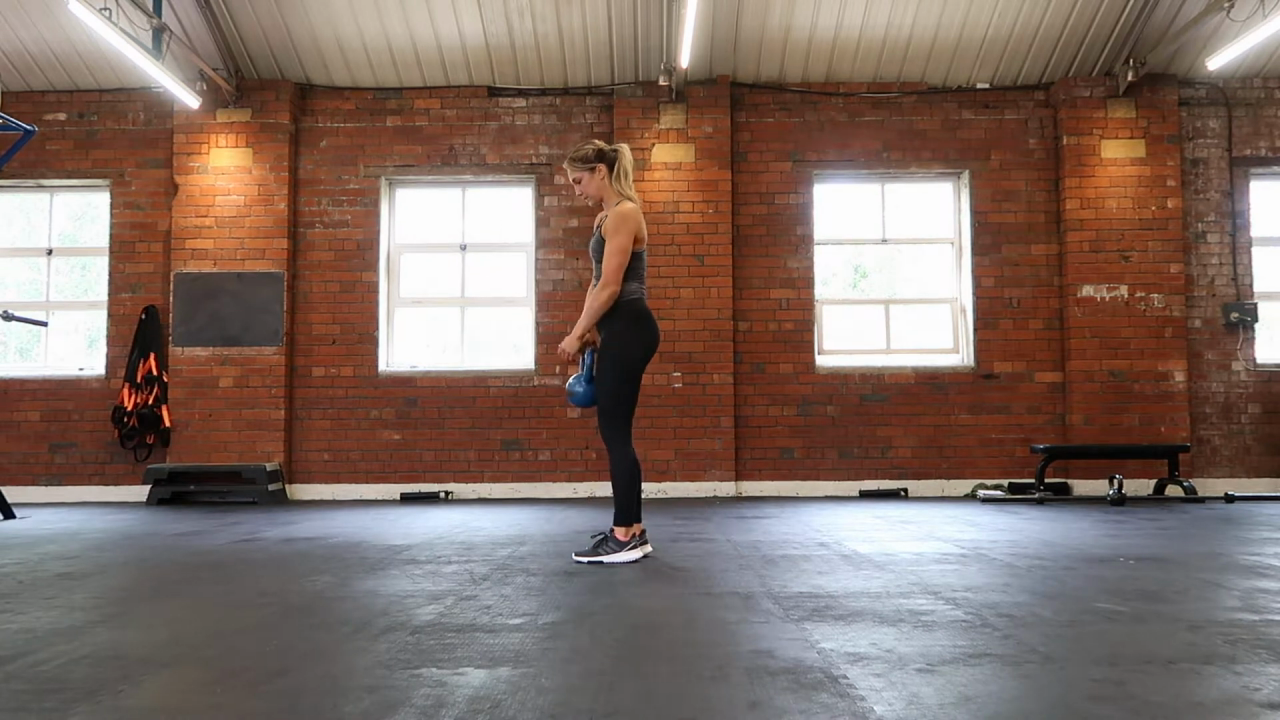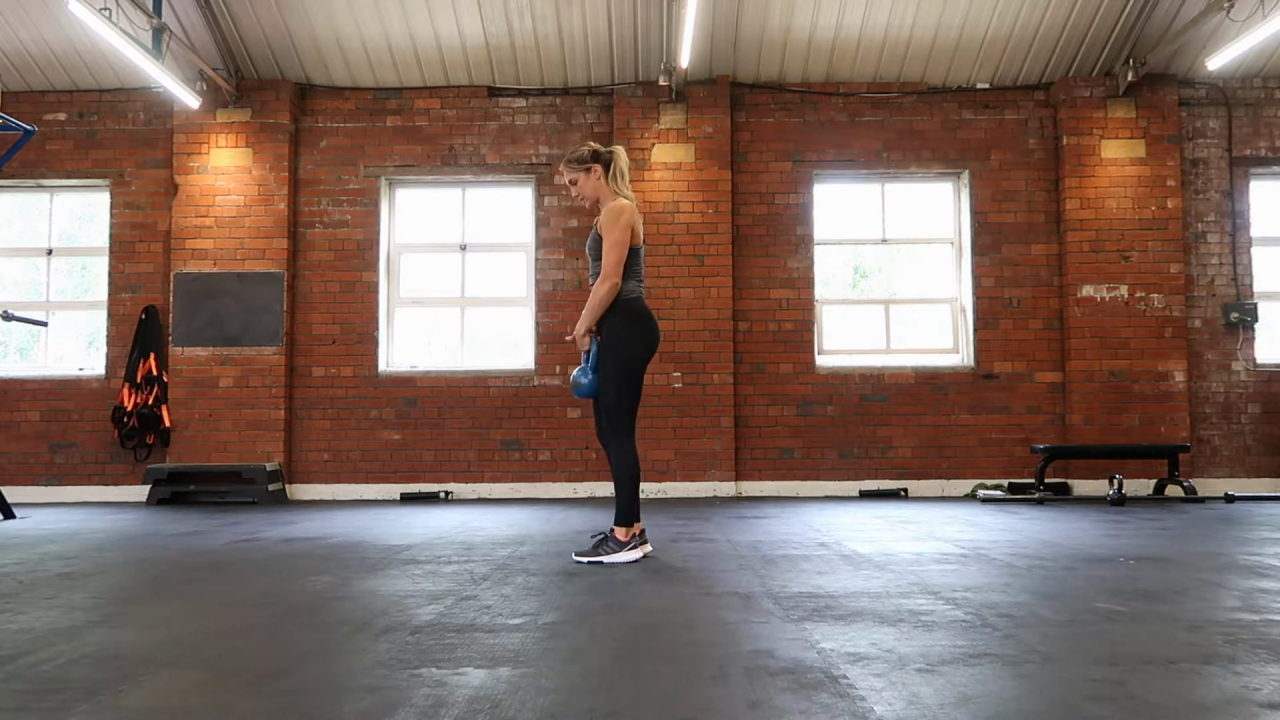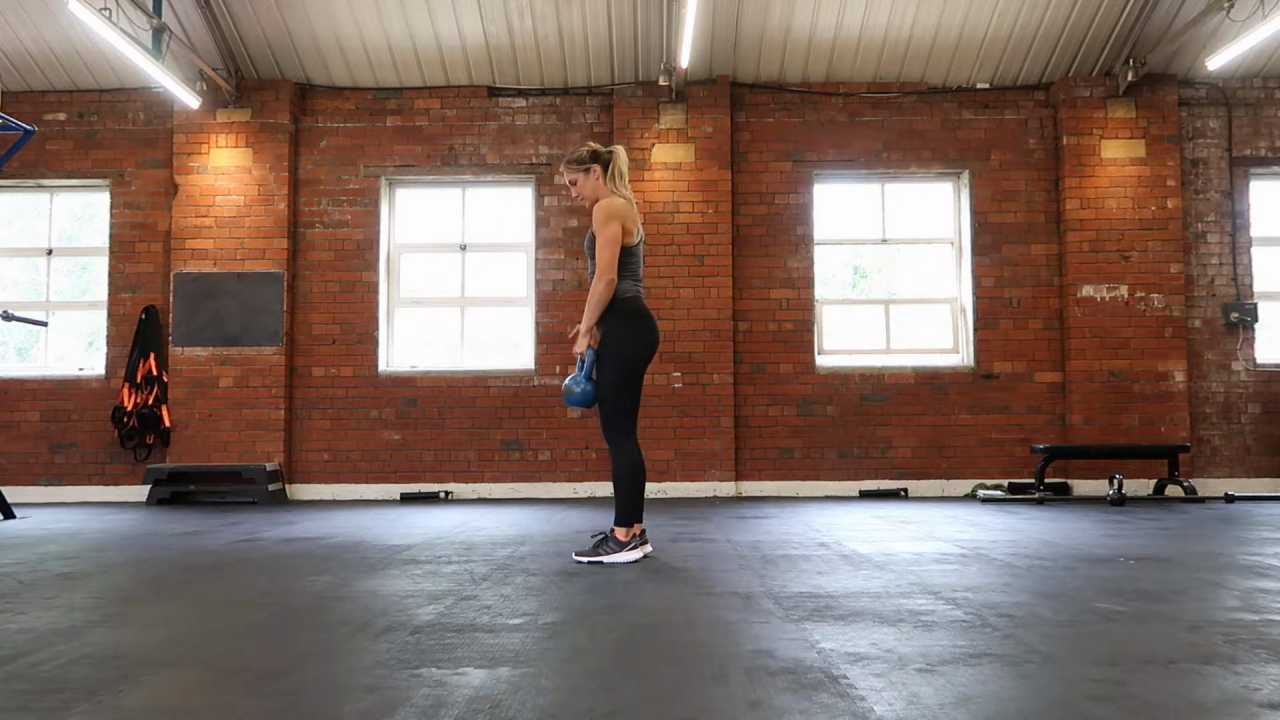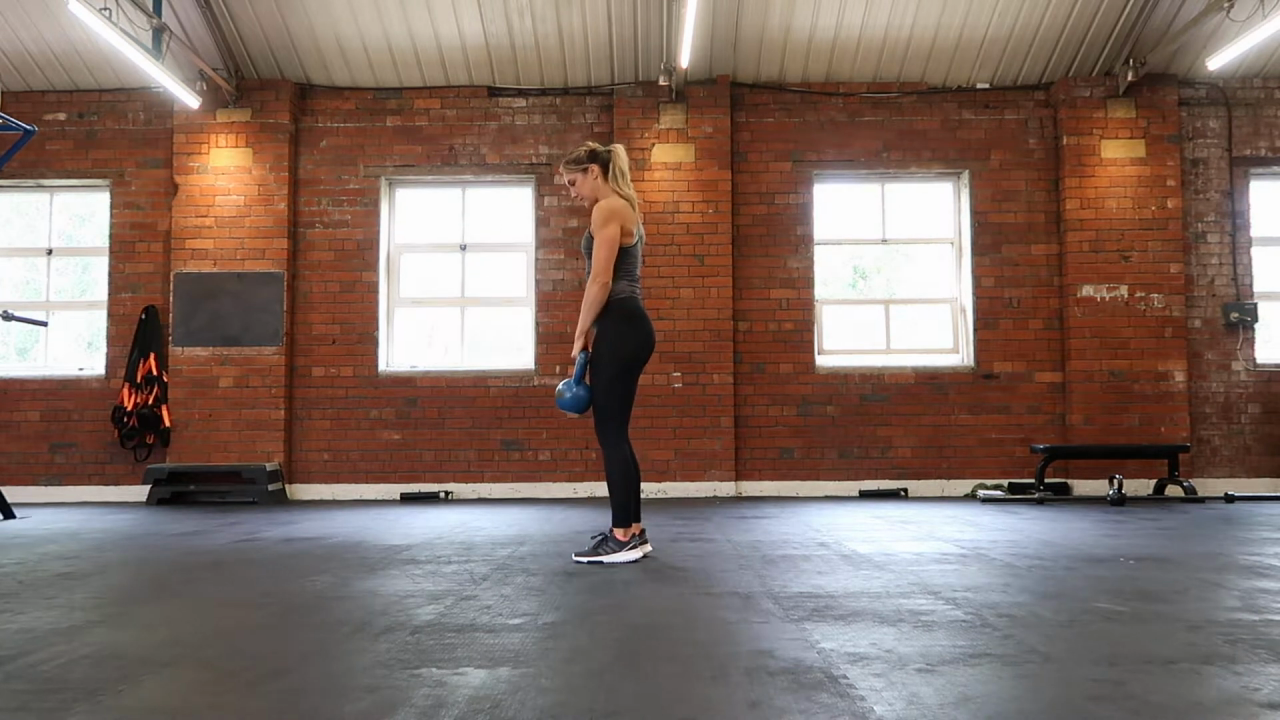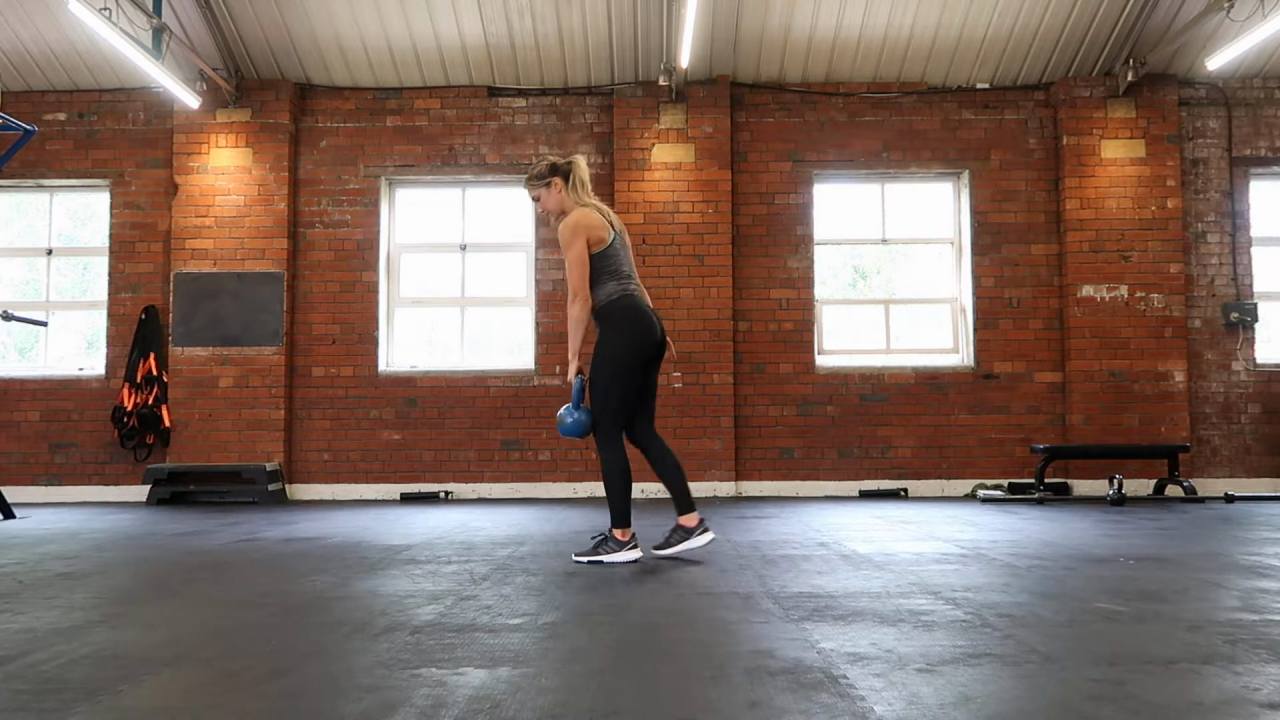
dt=0.4s
person 1, frame 1
left shoulder: (624, 213)
right shoulder: (606, 217)
left elbow: (611, 285)
left wrist: (576, 333)
right wrist: (584, 329)
left hip: (628, 330)
right hip: (618, 331)
left knee: (614, 432)
right knee: (615, 432)
left ankle: (624, 537)
right ankle: (633, 530)
person 1, frame 2
left shoulder: (619, 210)
right shoulder: (606, 215)
left elbow: (611, 280)
left wrist: (583, 326)
right wrist: (588, 324)
left hip: (628, 330)
right hip: (618, 330)
left knee: (617, 432)
right knee: (610, 431)
left ankle: (625, 537)
right ankle: (633, 529)
person 1, frame 3
left shoulder: (608, 208)
right shoulder: (621, 210)
left elbow: (606, 278)
left wrist: (587, 329)
right wrist: (591, 324)
left hip: (625, 330)
right hip: (626, 327)
left knee: (618, 432)
right knee: (621, 432)
left ankle: (624, 537)
right ankle: (634, 530)
person 1, frame 4
left shoulder: (607, 208)
right shoulder: (626, 210)
left elbow: (600, 280)
left wrist: (580, 335)
left hip: (619, 329)
right hip: (630, 327)
left knee: (610, 433)
right knee: (615, 433)
left ankle: (622, 538)
right ankle: (633, 532)
person 1, frame 5
left shoulder: (572, 224)
right shoulder: (603, 216)
left elbow: (580, 298)
left wrist: (574, 357)
left hip: (622, 331)
right hip: (645, 325)
left knee: (607, 435)
right knee: (641, 430)
left ankle: (622, 538)
right ankle: (690, 522)
